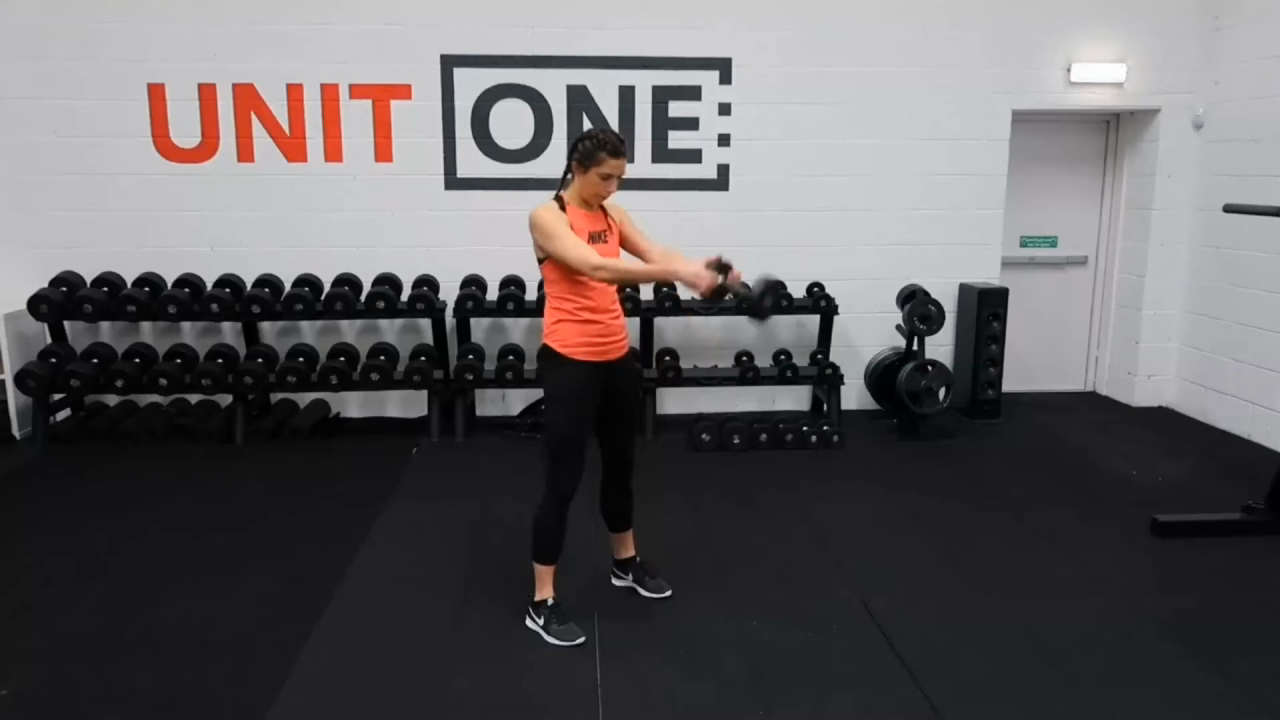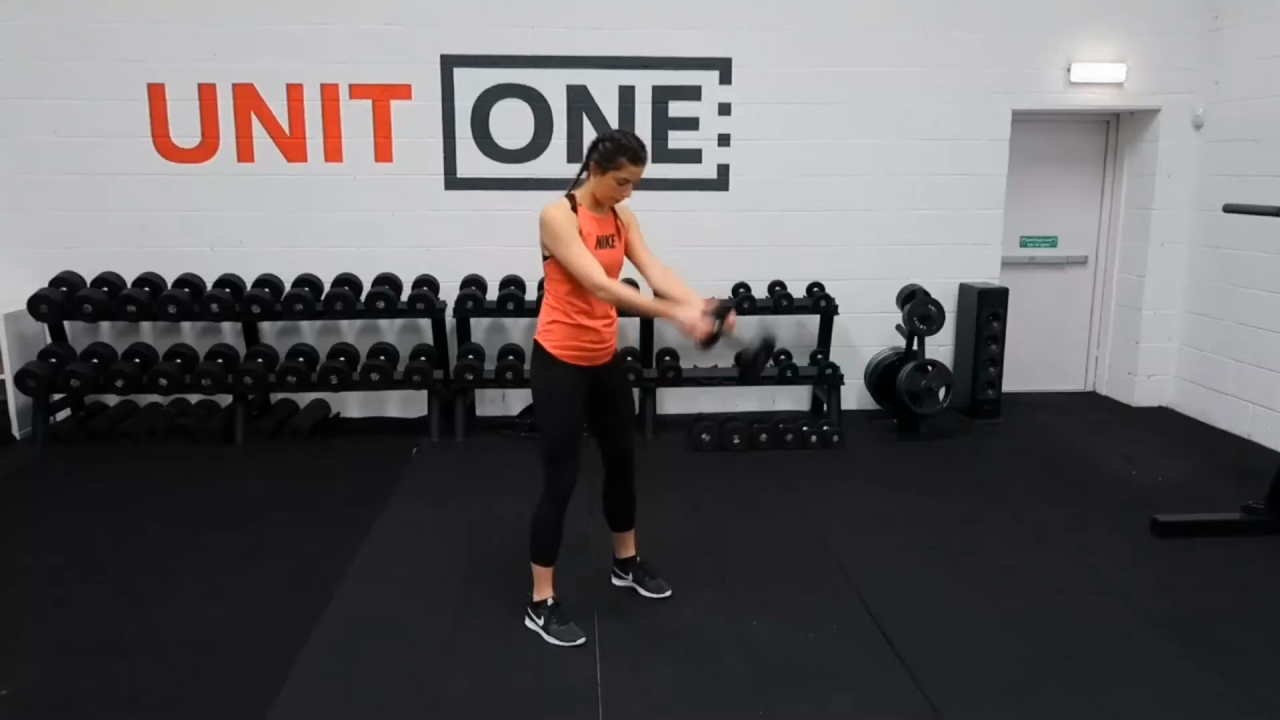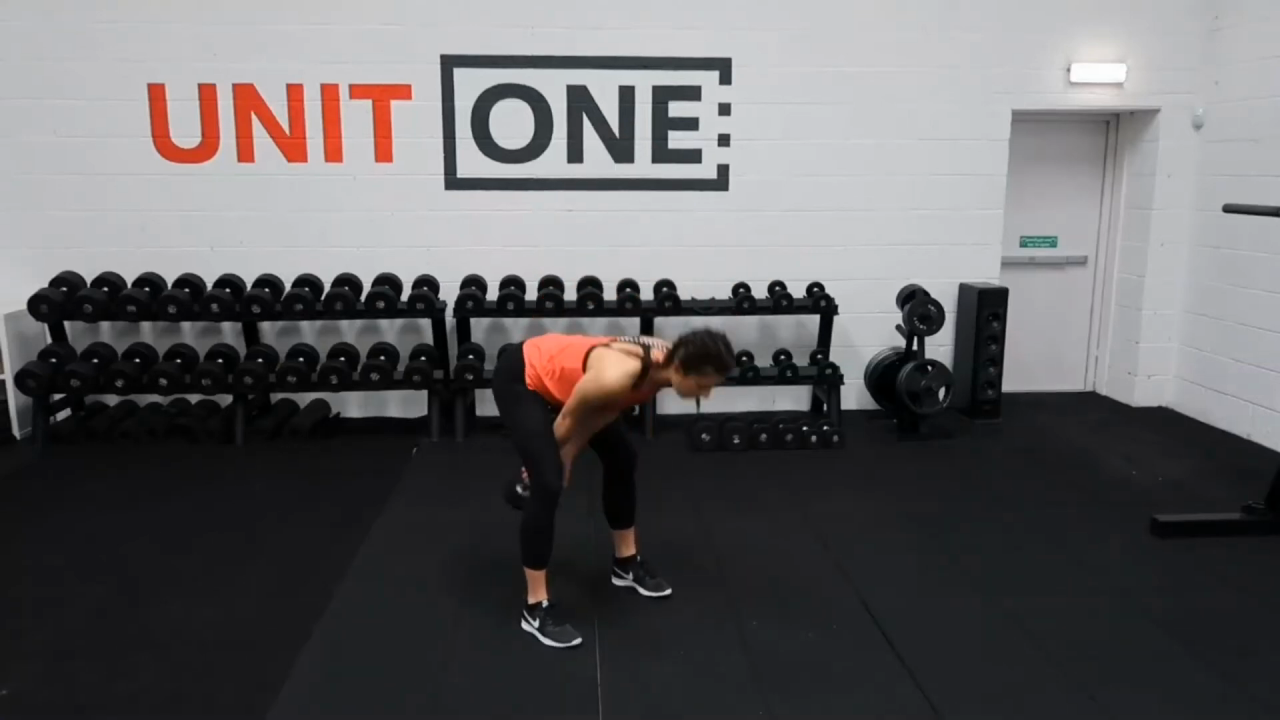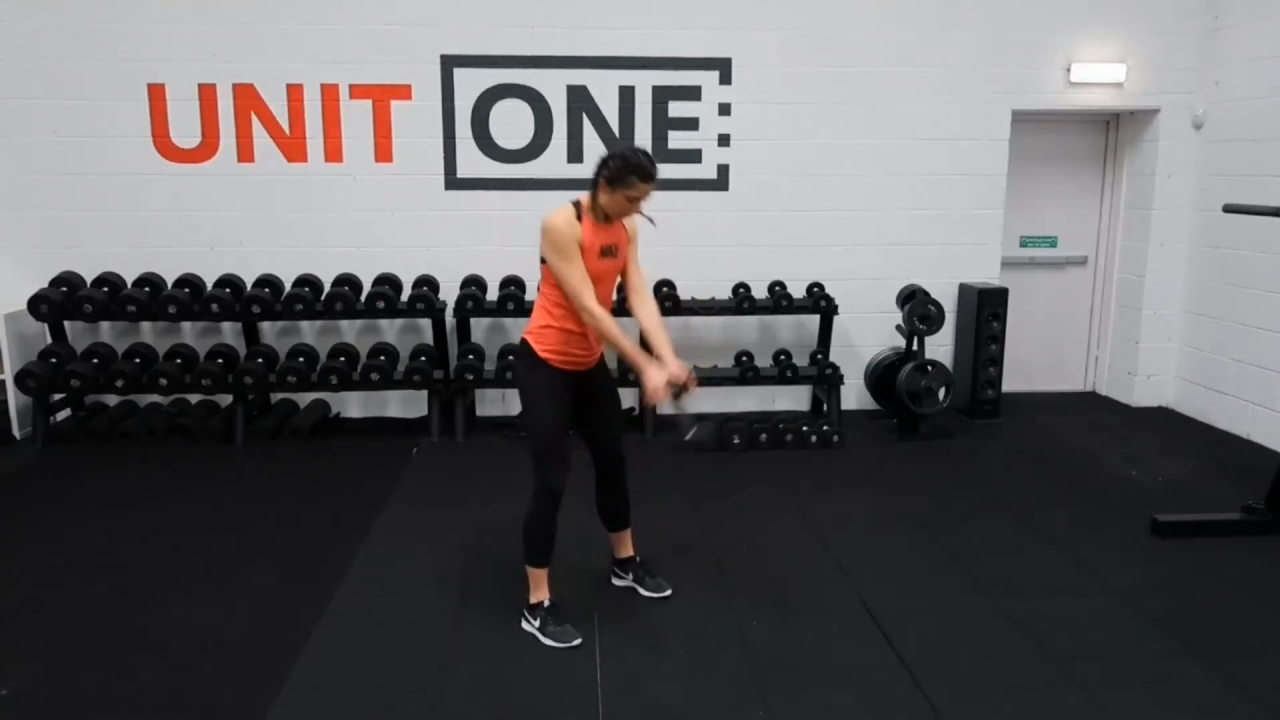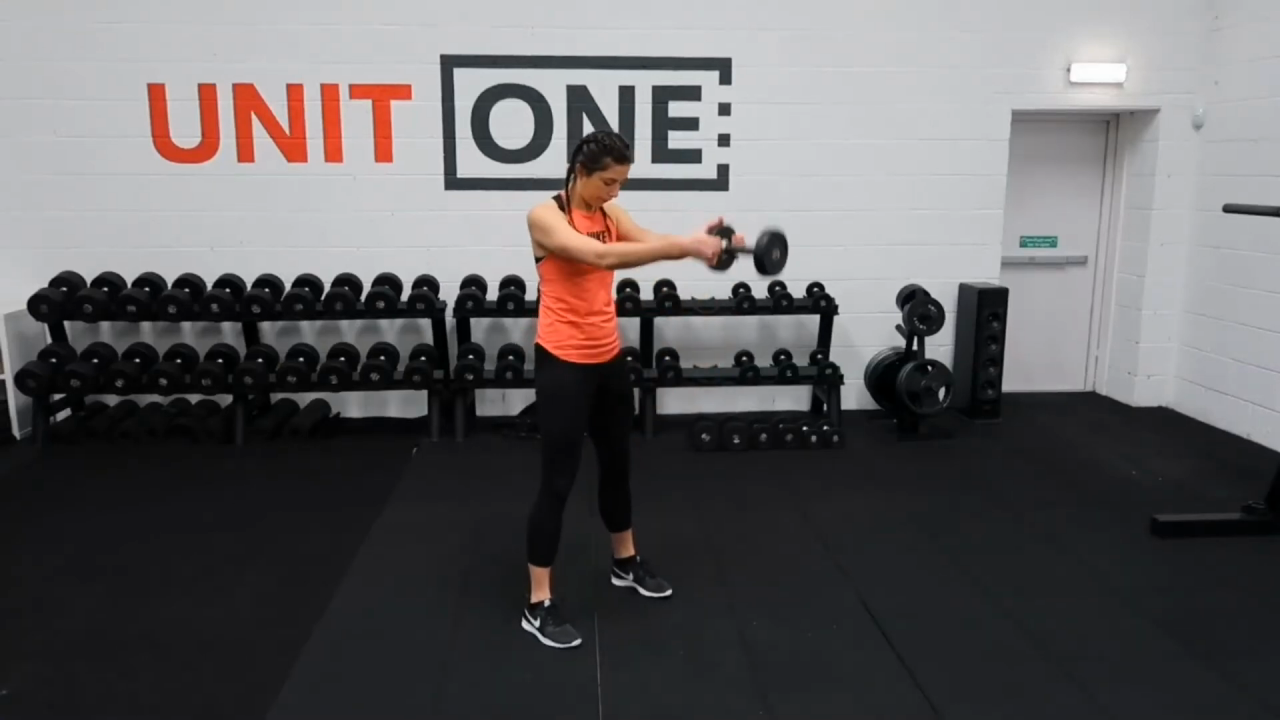
dt=0.5s
person 1, frame 1
left shoulder: (613, 215)
right shoulder: (546, 217)
left elbow: (653, 253)
right elbow: (596, 266)
left wrist: (697, 266)
right wrist: (677, 273)
left hip: (618, 359)
right hip: (571, 363)
left knee: (619, 465)
right knee: (563, 481)
left ankle: (626, 563)
right ankle: (542, 603)
person 1, frame 2
left shoulder: (622, 217)
right shoulder: (558, 216)
left elbow: (654, 271)
right elbow: (599, 285)
left wrist: (698, 303)
right wrist: (674, 315)
left hip: (606, 360)
right hip: (560, 363)
left knee: (622, 462)
right knee: (560, 481)
left ankle: (626, 562)
right ankle: (541, 604)
person 1, frame 3
left shoulder: (663, 362)
right shoulder: (617, 376)
left elbow: (599, 415)
right elbow: (568, 420)
left wrist: (565, 460)
right wrist: (547, 464)
left hip: (559, 374)
right hip: (520, 376)
left knee: (622, 457)
right knee: (548, 484)
left ankle: (626, 561)
right ankle: (536, 607)
person 1, frame 4
left shoulder: (625, 228)
right shoulder: (561, 224)
left elbow: (640, 297)
right elbow: (589, 309)
left wrist: (668, 359)
right wrist: (645, 368)
left hip: (589, 363)
right hip: (543, 364)
left knee: (611, 464)
right knee: (552, 481)
left ankle: (626, 564)
right ankle: (537, 606)
person 1, frame 5
left shoulder: (609, 214)
right shoulder: (545, 217)
left elbow: (649, 245)
right elbow: (601, 257)
left wrist: (701, 242)
right wrist: (686, 245)
left hip: (607, 360)
right hip: (563, 364)
left knee: (616, 464)
right knee: (558, 480)
left ankle: (626, 563)
right ankle: (538, 605)
